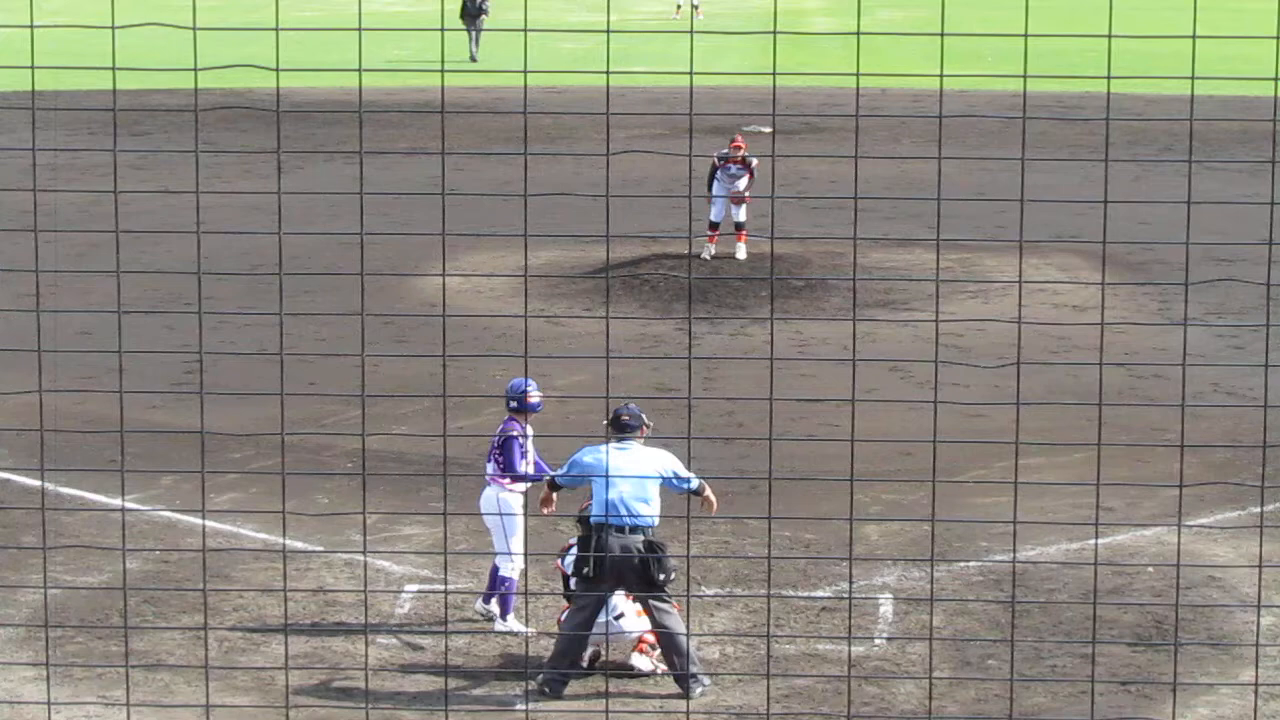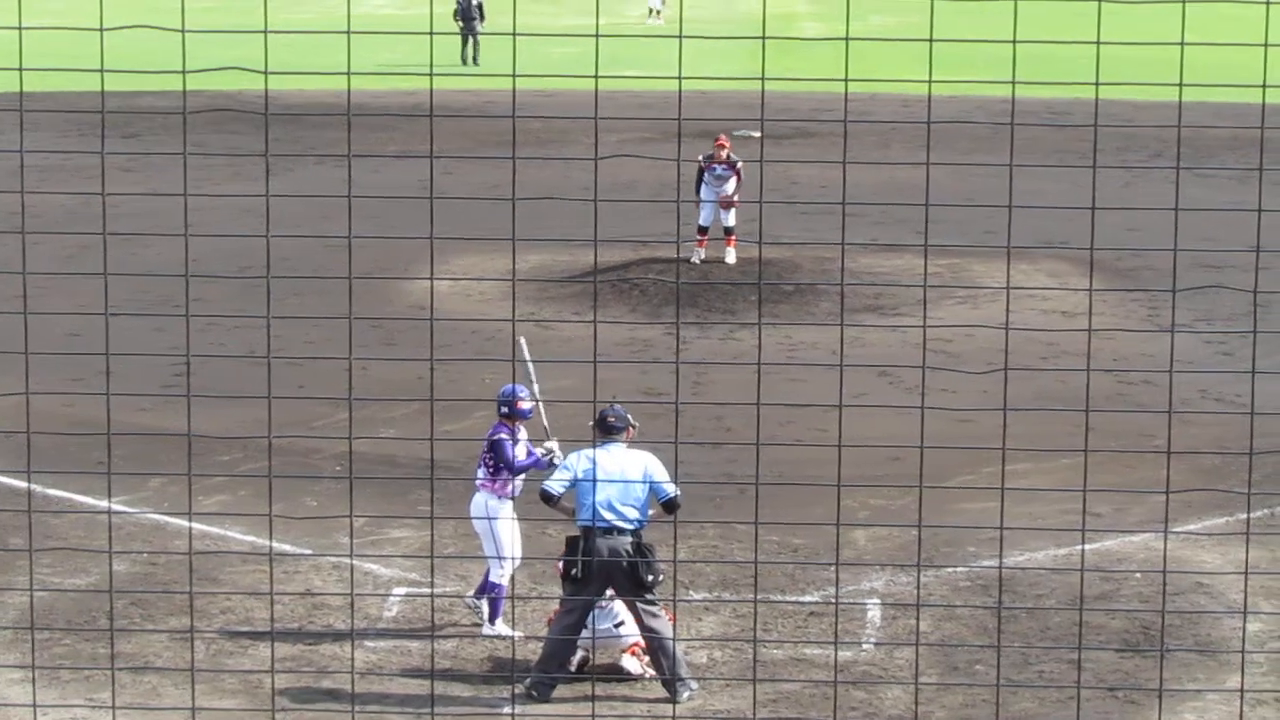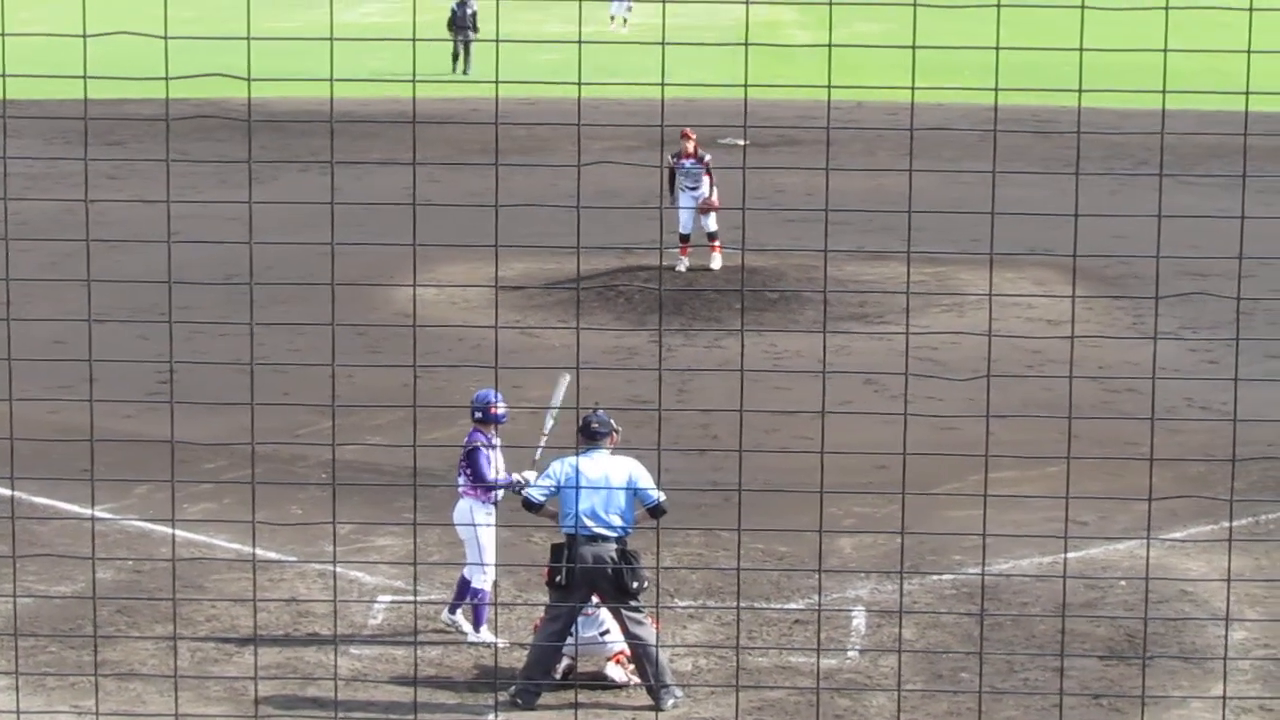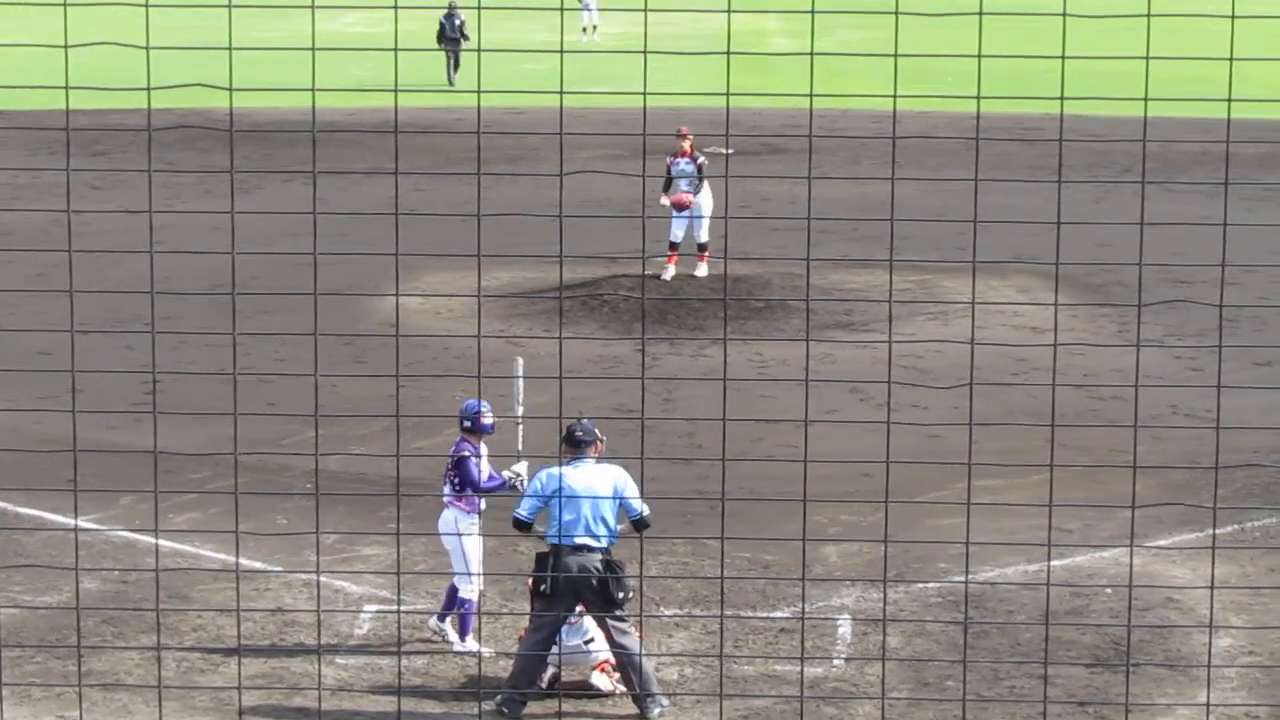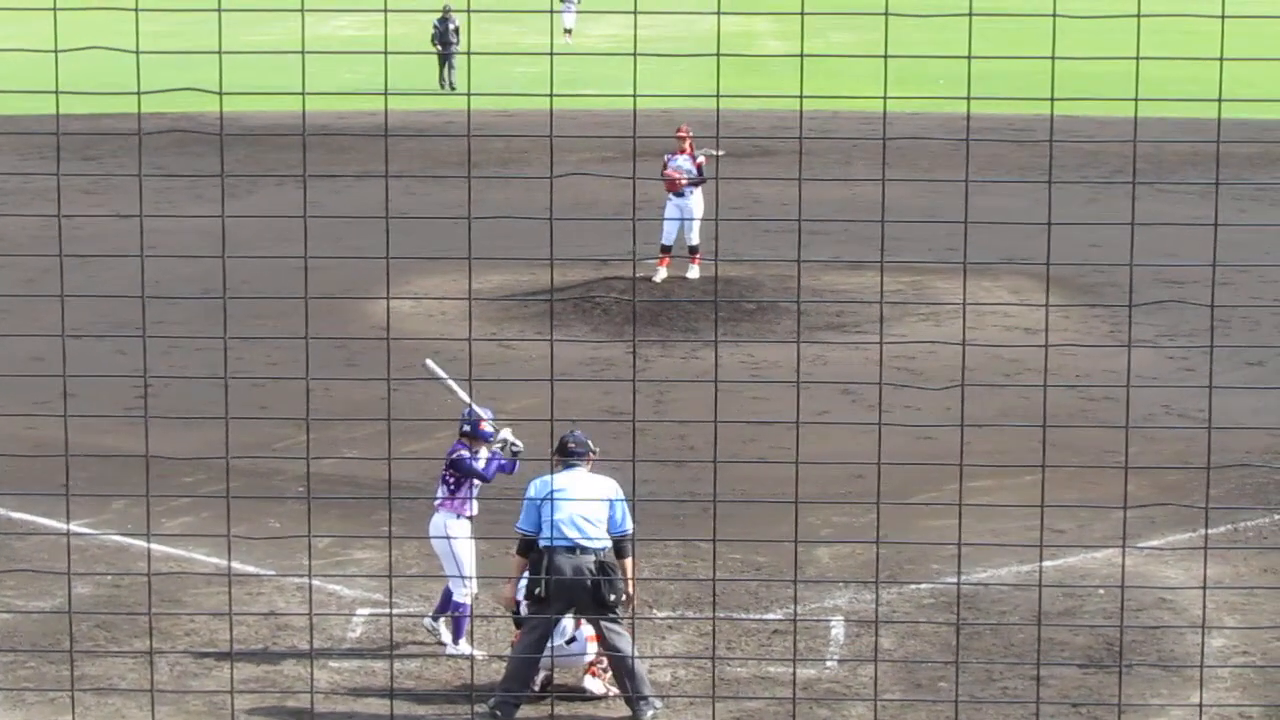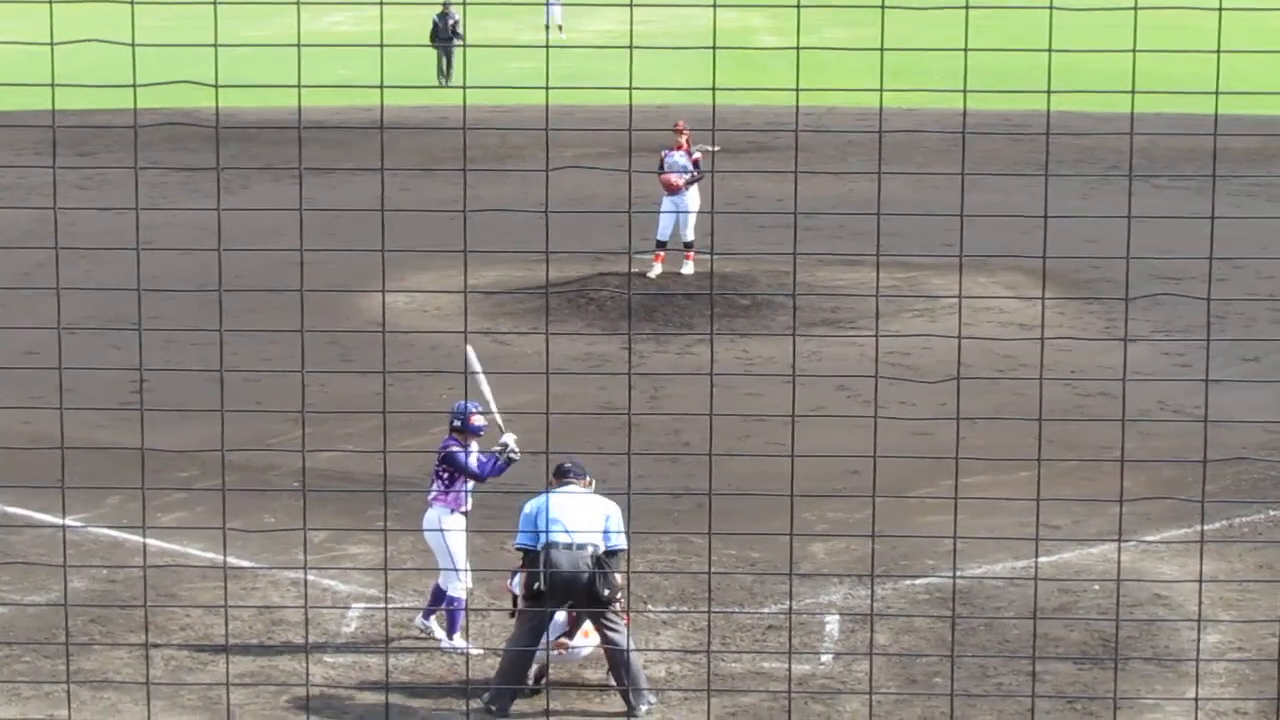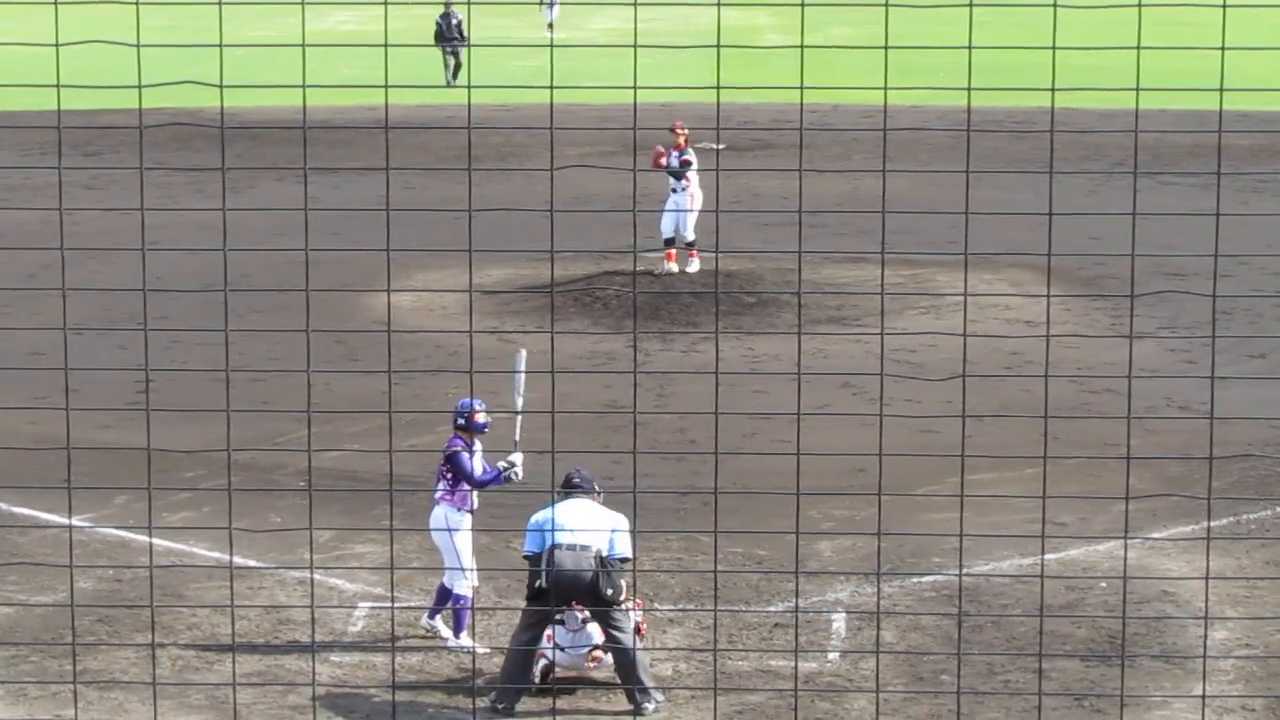
dt=0.5s
person 1, frame 1
left shoulder: (591, 455)
right shoulder: (659, 457)
left elbow: (555, 482)
right elbow: (693, 486)
left wrist: (547, 495)
right wrist: (706, 493)
left hip: (602, 544)
right hip: (640, 546)
left knee: (580, 614)
right knee: (664, 613)
left ankle: (553, 681)
right ankle: (692, 680)
person 1, frame 2
left shoulder: (579, 458)
right shoulder: (645, 460)
left elbow: (548, 493)
right elbow: (672, 503)
left wrist: (574, 512)
left hip: (589, 547)
right hip: (628, 548)
left knee: (568, 617)
right knee: (652, 616)
left ankle: (541, 684)
right ankle: (679, 684)
person 1, frame 3
left shoulder: (563, 466)
right shoulder: (629, 466)
left elbow: (530, 501)
right elbow: (659, 507)
left wrist: (560, 516)
right wrist: (629, 519)
left hip: (575, 554)
right hip: (613, 555)
left knee: (554, 624)
right knee: (637, 624)
left ankle: (526, 691)
right ankle: (664, 691)
person 1, frame 4
left shoulder: (549, 476)
right shoulder: (615, 474)
left elbow: (520, 522)
right elbow: (642, 521)
left hip: (559, 564)
right hip: (597, 566)
left knee: (538, 634)
right knee: (621, 634)
person 1, frame 5
left shoulder: (540, 485)
right shoulder: (608, 485)
left elbow: (527, 542)
right elbow: (623, 542)
left wrist: (516, 582)
right wrist: (628, 584)
left hip: (552, 567)
right hip: (593, 568)
left knee: (531, 637)
right knee: (616, 637)
person 1, frame 6
left shoulder: (536, 502)
right shoulder: (606, 503)
left elbow: (528, 554)
right elbow: (615, 553)
left wrist: (525, 597)
right wrist: (613, 591)
left hip: (550, 563)
right hip: (590, 565)
left knee: (525, 633)
right knee: (615, 632)
person 1, frame 7
left shoulder: (542, 515)
right shoulder: (613, 516)
left elbow: (534, 559)
right elbow: (618, 563)
right wrist: (615, 593)
left hip: (554, 568)
right hip: (594, 568)
left knee: (526, 634)
right knee: (622, 633)
left ankle: (504, 699)
right ankle: (645, 699)
person 2, frame 1
left shoulder: (523, 427)
right shoulder: (512, 431)
left elbow: (533, 460)
right elbow: (515, 474)
left wrist: (555, 474)
right wrist: (549, 477)
left hip: (509, 498)
right hip: (502, 499)
left knee: (506, 555)
right knee: (513, 559)
left ankle: (487, 602)
right ankle: (505, 619)
person 2, frame 2
left shoulder: (518, 432)
right shoulder: (500, 435)
left elbow: (533, 461)
right elbow: (515, 467)
left wrist: (551, 457)
right wrist: (541, 451)
left hip: (503, 504)
right hip: (490, 505)
left knee: (512, 559)
right knee: (502, 565)
left ankle: (478, 597)
right ankle: (493, 624)
person 2, frame 3
left shoulder: (490, 438)
right shoulder: (477, 443)
right elbow: (485, 482)
left wrist: (516, 480)
right wrist: (518, 479)
left hip: (482, 509)
right hip: (475, 510)
left knee: (476, 567)
right knee: (485, 571)
left ankle: (452, 613)
right ankle: (479, 631)
person 2, frame 4
left shoulder: (478, 447)
right shoulder: (464, 452)
left elbow: (489, 478)
right elbow: (479, 487)
left wrist: (512, 477)
right wrist: (510, 474)
left hip: (467, 519)
right hip: (459, 520)
left knee: (464, 576)
right knee: (471, 581)
left ankle: (441, 621)
right ankle: (464, 641)
person 2, frame 5
left shoulder: (479, 451)
right shoulder: (459, 454)
left elbow: (508, 468)
right elbow: (486, 476)
left wrist: (514, 450)
right wrist: (500, 446)
left hip: (460, 523)
right hip: (449, 524)
left knee: (459, 579)
right knee: (466, 584)
left ankle: (436, 620)
right ankle: (458, 644)
person 2, frame 6
left shoulder: (469, 447)
right shoulder: (451, 450)
left elbow: (492, 471)
right elbow: (480, 475)
left wrist: (508, 457)
right wrist: (500, 448)
left hip: (453, 519)
right hip: (443, 519)
left knee: (451, 575)
right knee: (459, 579)
left ankle: (426, 619)
right ankle: (452, 638)
person 2, frame 7
left shoulder: (473, 446)
right shoulder: (456, 449)
left elbow: (487, 476)
right elbow: (477, 482)
left wrist: (507, 473)
right wrist: (506, 465)
left hip: (459, 517)
right hip: (450, 518)
left knee: (456, 574)
right knee: (465, 578)
left ankle: (432, 618)
right ankle: (458, 637)
